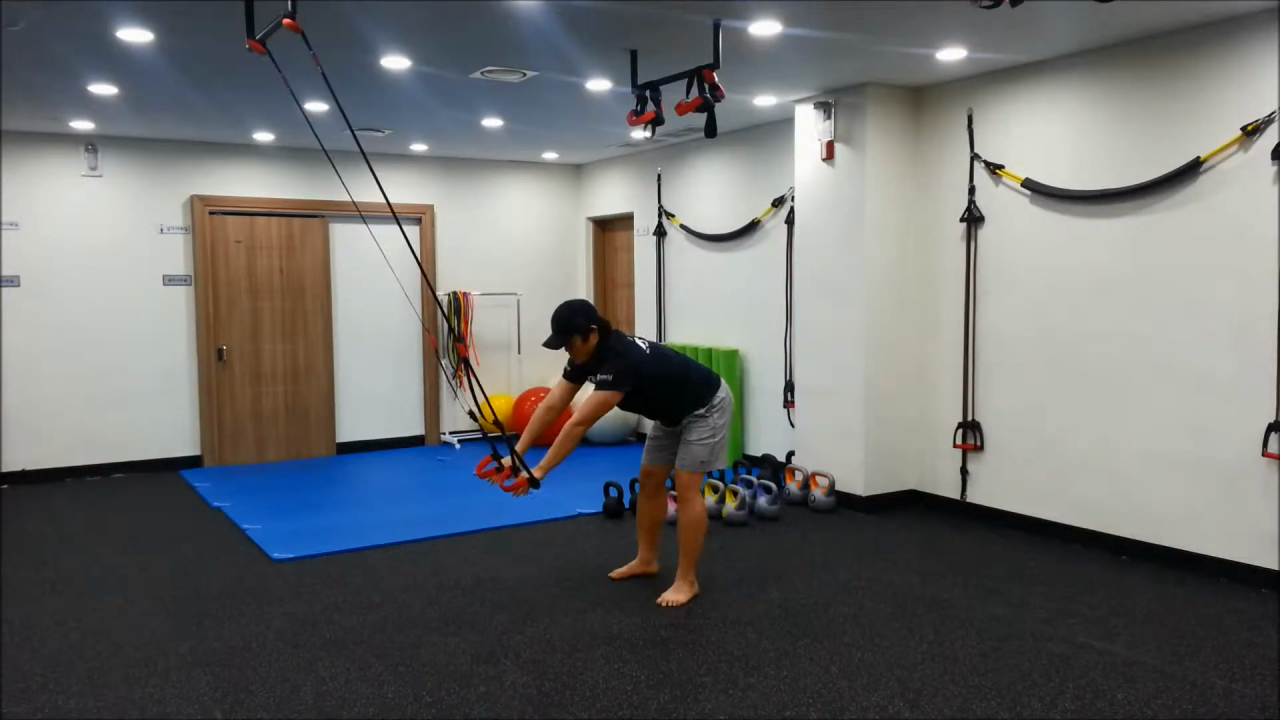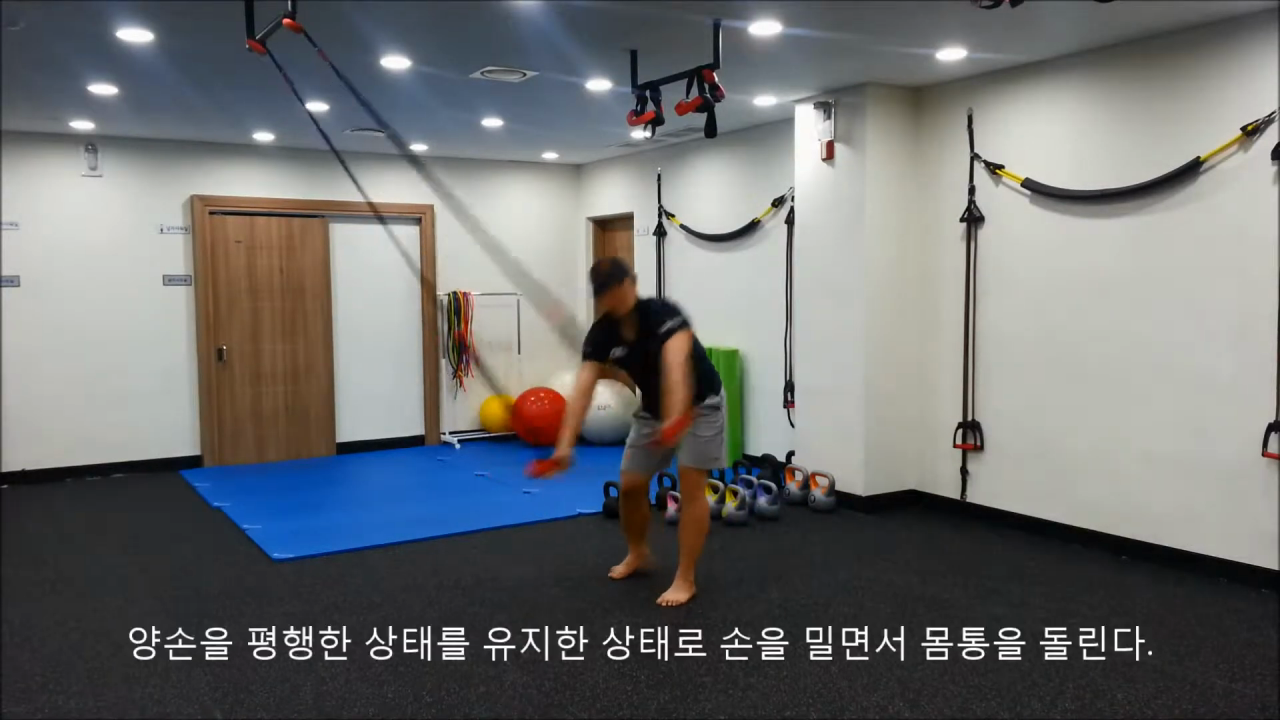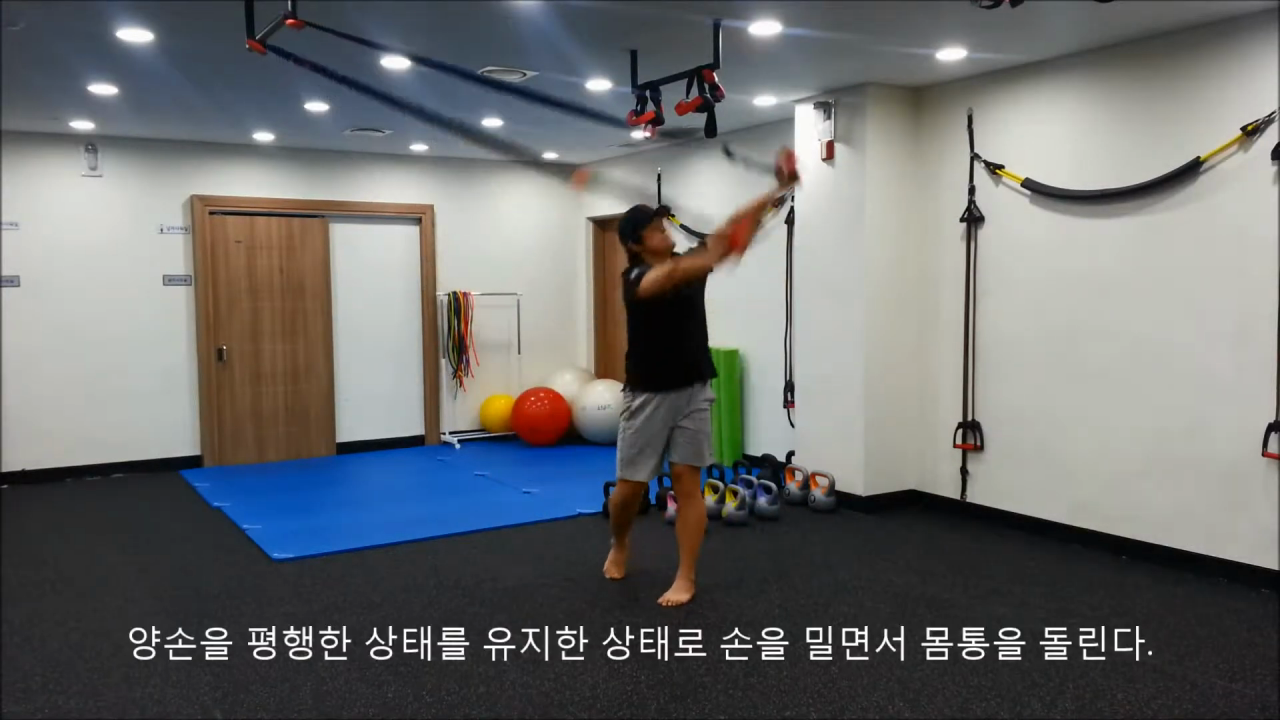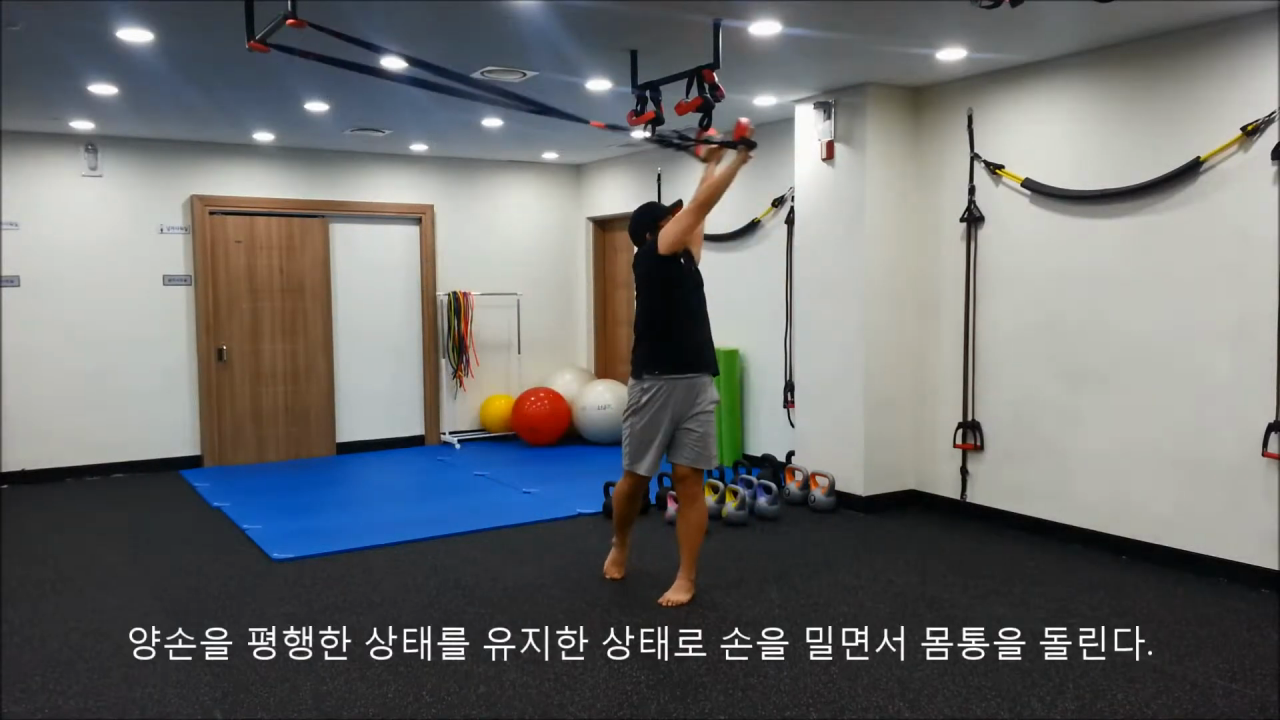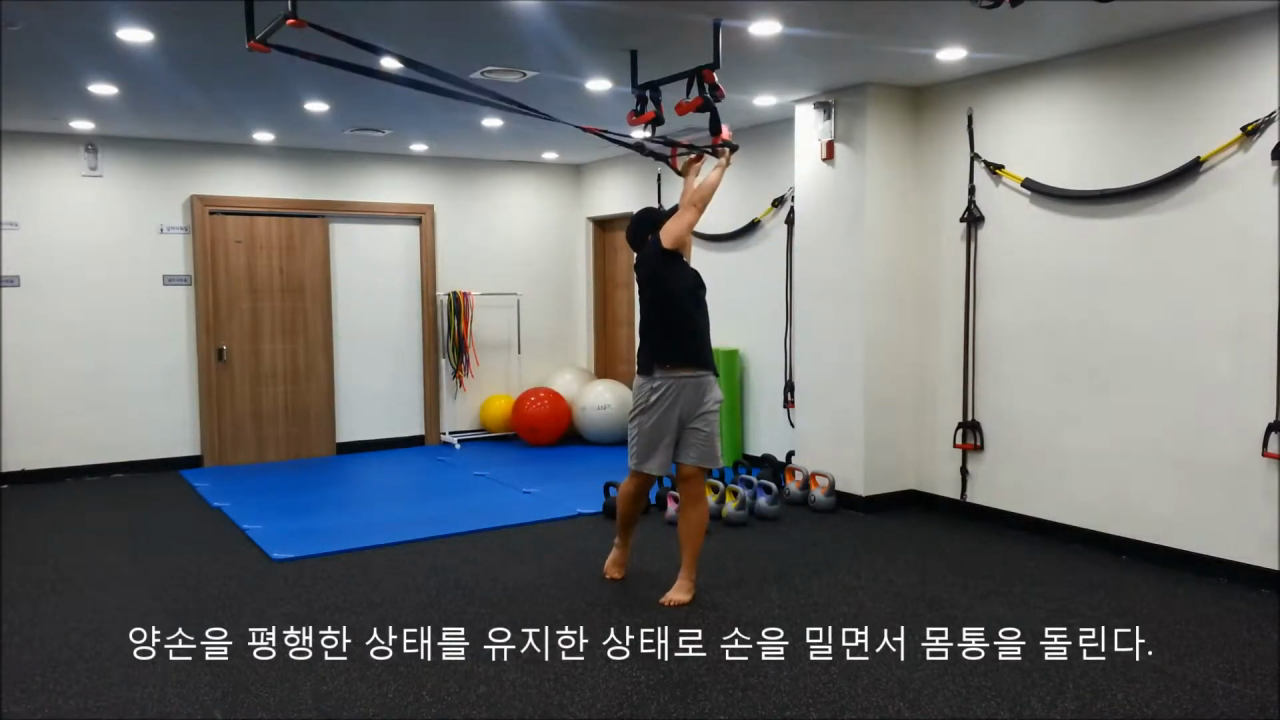
dt=0.3s
person 1, frame 1
left shoulder: (621, 359)
right shoulder: (585, 359)
left elbow: (579, 423)
right elbow: (551, 406)
left wrist: (540, 471)
right wrist: (516, 453)
left hip: (706, 406)
right hip: (669, 412)
left knee: (686, 487)
right knee: (649, 479)
left ankle: (686, 580)
right ankle: (646, 559)
person 1, frame 2
left shoulder: (664, 315)
right shoulder: (602, 333)
left elbow: (676, 366)
right elbow: (583, 389)
left wrist: (677, 415)
right wrist: (566, 443)
left hip: (700, 404)
right hip: (653, 412)
left knee: (690, 483)
right knee: (631, 485)
left ankle: (685, 579)
right ankle: (637, 554)
person 1, frame 3
left shoulder: (689, 259)
right shoulder: (636, 277)
left elbow: (733, 231)
right elbow: (671, 274)
left wrist: (775, 193)
right wrist: (709, 257)
left hip: (693, 391)
right hip: (648, 395)
left knee: (686, 480)
right knee: (630, 485)
left ankle: (686, 578)
right ankle: (619, 545)
person 1, frame 4
left shoulder: (685, 260)
right shoulder: (649, 259)
left elbow: (699, 211)
right elbow: (697, 207)
left wrist: (714, 162)
right wrist: (735, 159)
left hip: (697, 386)
right hip: (655, 385)
left knee: (689, 480)
right knee: (635, 477)
left ankle: (686, 578)
right ankle: (619, 547)
person 1, frame 5
left shoulder: (678, 263)
right shoulder: (652, 259)
left elbow: (688, 213)
right elbow: (692, 209)
left wrist: (691, 172)
right wrist: (721, 164)
left hip: (701, 383)
right hip: (660, 383)
left knee: (692, 481)
right knee: (641, 476)
left ankle: (687, 578)
right ankle: (621, 546)
